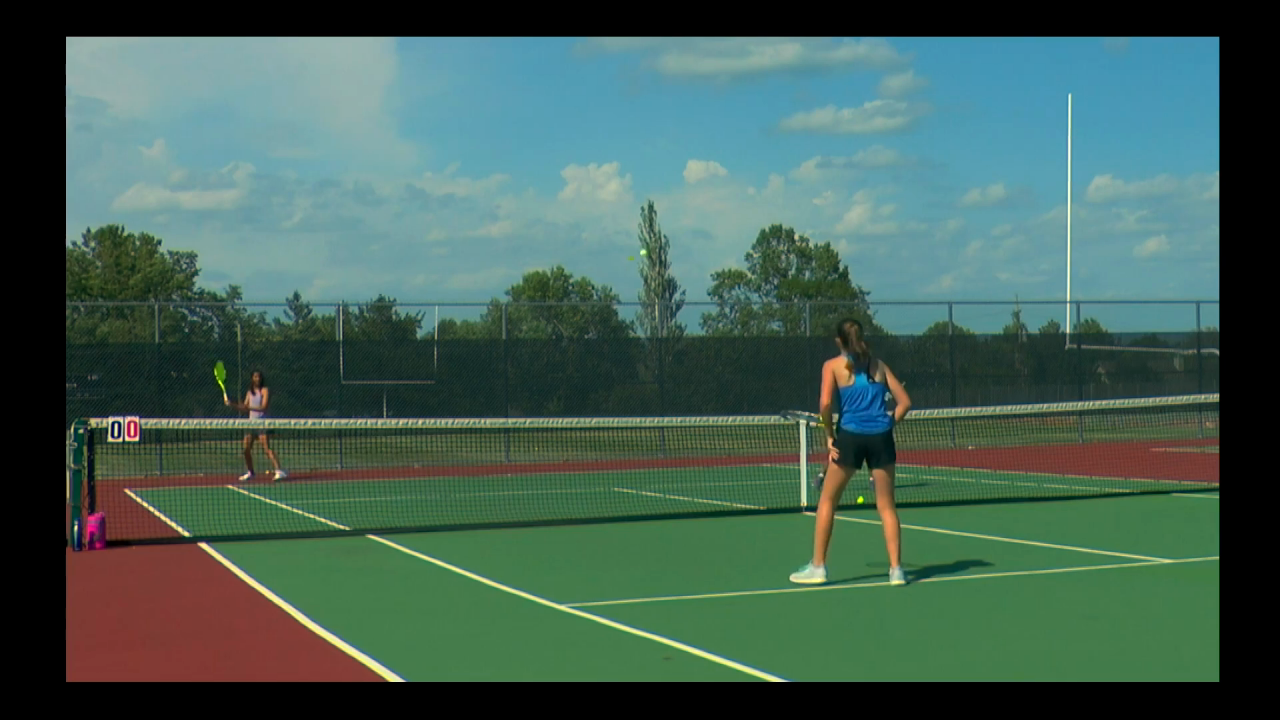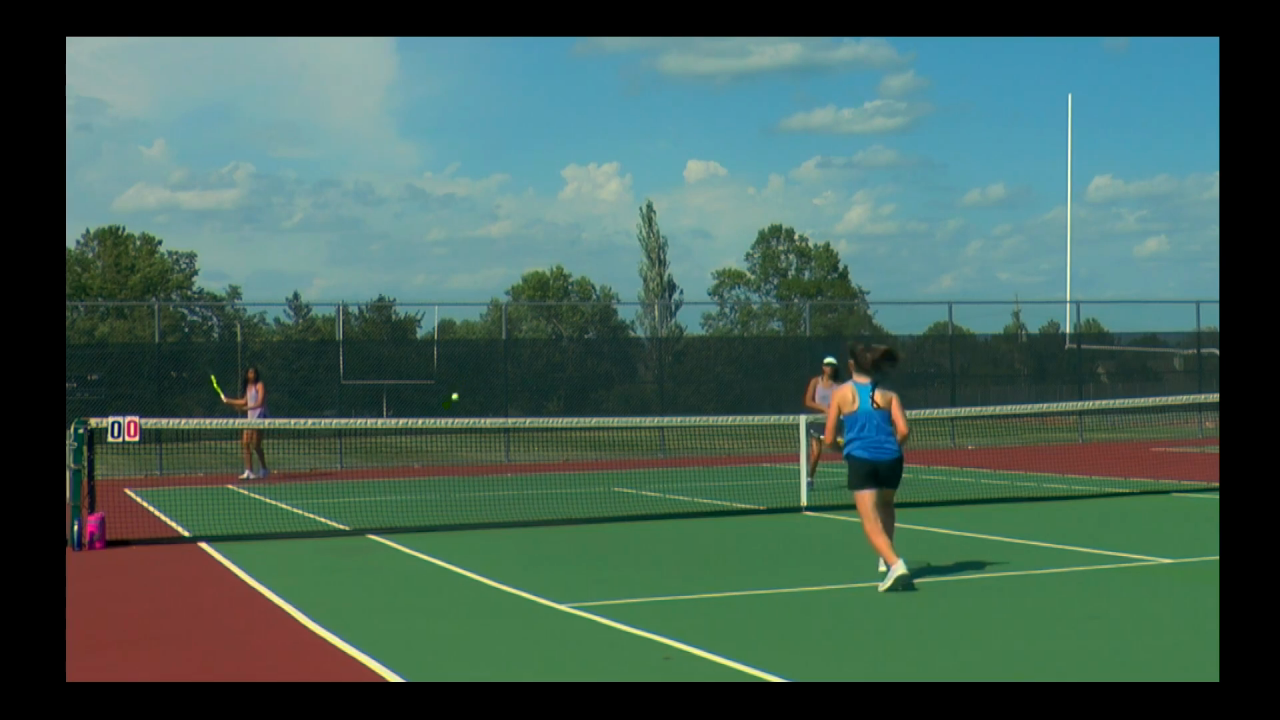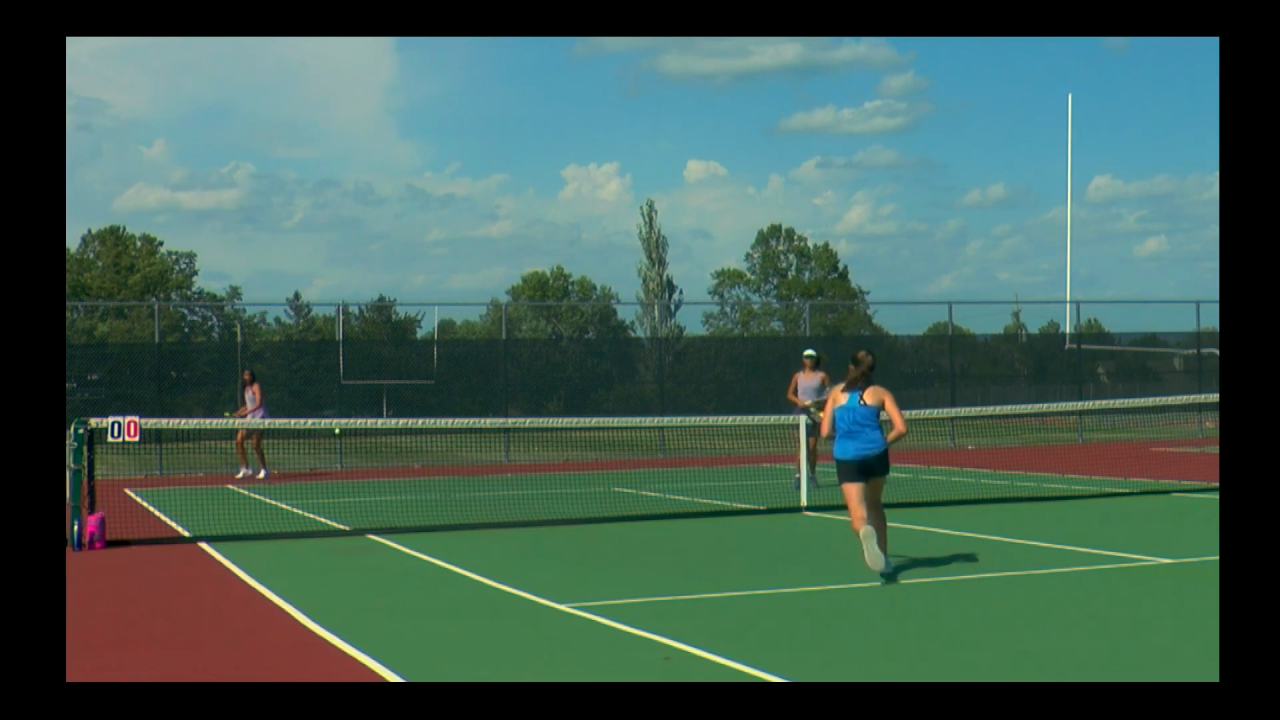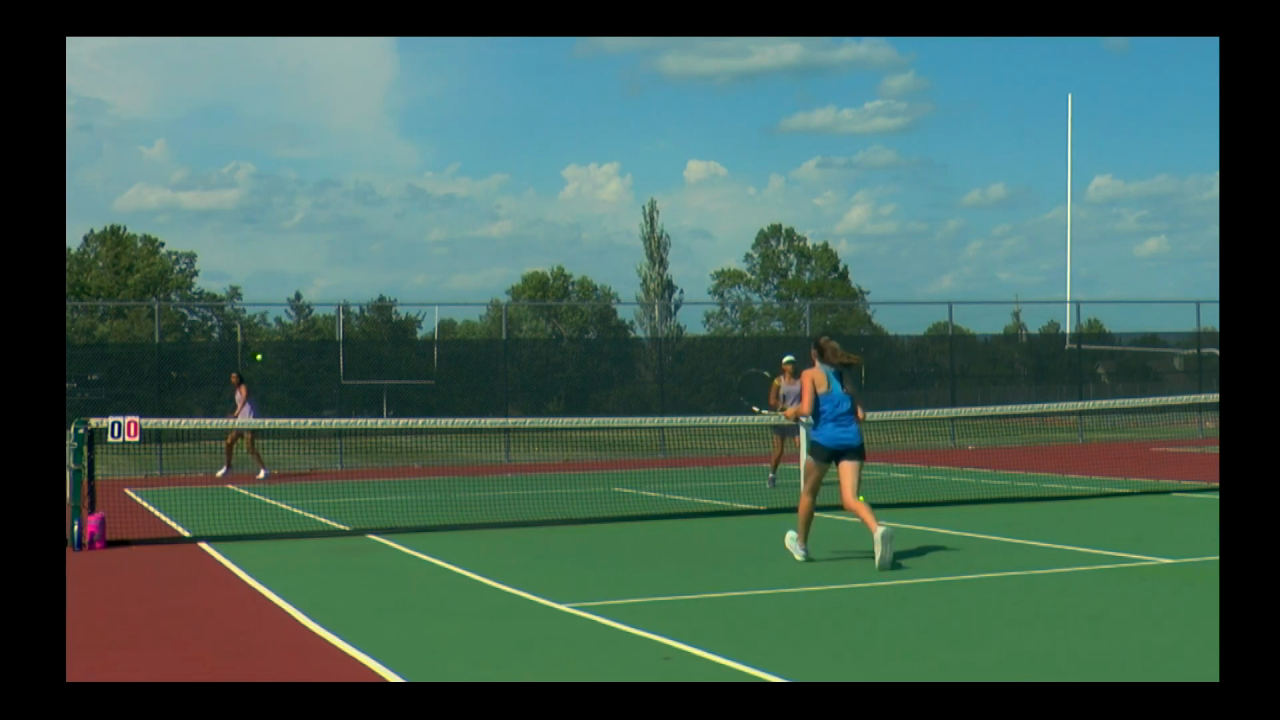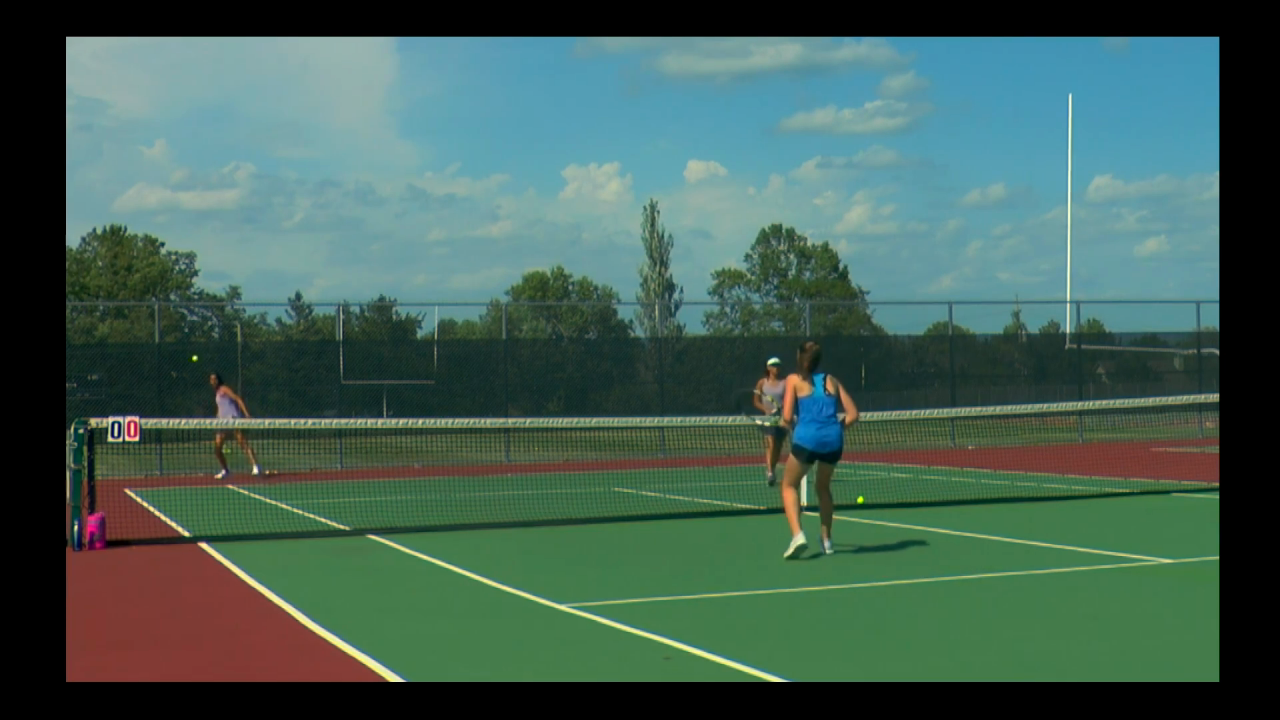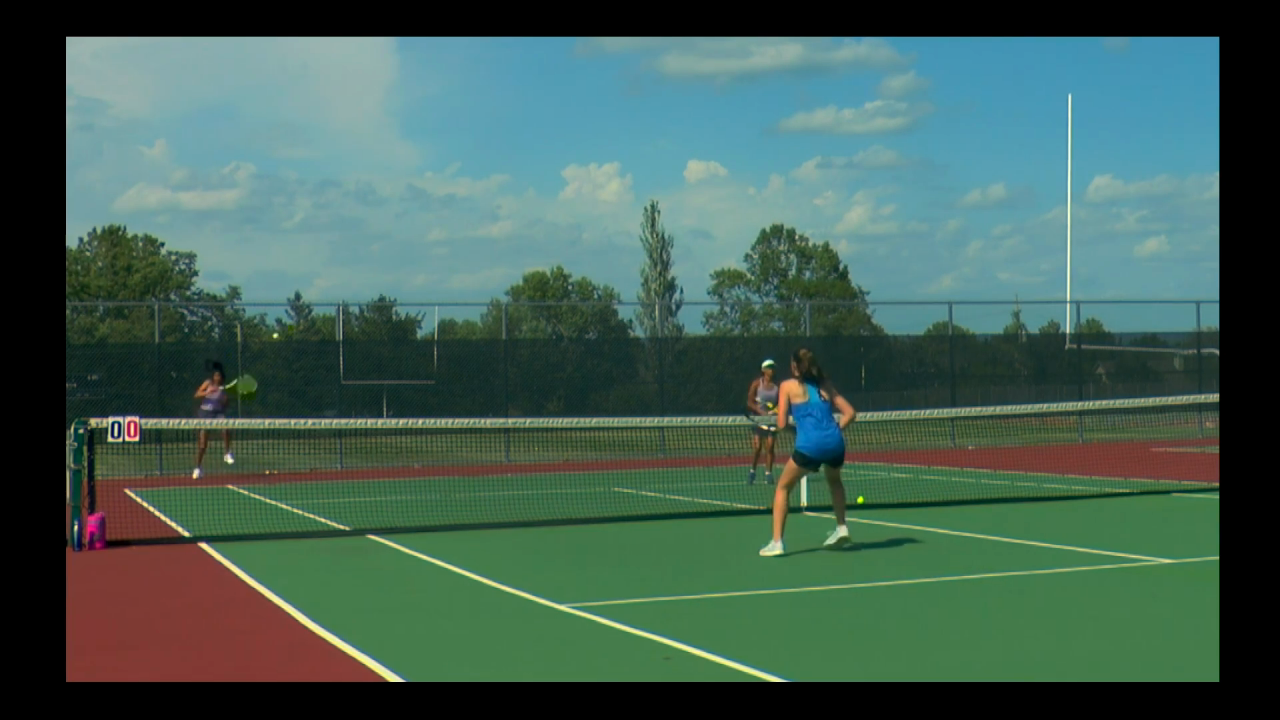
dt=0.3s
person 1, frame 1
left shoulder: (833, 366)
right shoulder: (878, 364)
left elbow: (826, 403)
right elbow: (905, 402)
left wrist: (829, 434)
left hip: (851, 435)
right hip: (881, 436)
left knee: (827, 502)
right knee: (886, 505)
left ankle: (817, 567)
right ankle: (896, 570)
person 1, frame 2
left shoulder: (840, 393)
right shoulder: (887, 394)
left elbow: (829, 439)
right elbow: (904, 431)
left wrist: (844, 446)
left hip: (860, 460)
right hip: (890, 459)
left knee: (873, 527)
right knee: (886, 504)
left ankle: (895, 563)
right ankle: (887, 559)
person 1, frame 3
left shoulder: (836, 392)
right shoulder: (882, 392)
left elbow: (825, 432)
right elbow: (901, 428)
left hip: (846, 456)
right hip: (875, 452)
left knee: (860, 518)
right knee: (875, 505)
left ankle: (866, 532)
right ankle: (883, 560)
person 1, frame 4
left shoulder: (810, 375)
right shoulder: (844, 377)
left elbow: (807, 409)
right elbow: (860, 414)
left wrist: (793, 412)
left hip: (825, 439)
right hip: (852, 439)
left knee: (809, 492)
right knee: (851, 501)
left ankle: (801, 543)
right ankle: (878, 530)
person 1, frame 5
left shoulder: (794, 379)
right shoulder: (832, 381)
left elbow: (788, 416)
right elbow: (853, 415)
left wrist: (792, 425)
left hip: (806, 439)
right hip: (833, 441)
left knee: (789, 487)
right knee: (822, 487)
left ankle: (798, 535)
right ankle: (826, 540)
person 1, frame 6
left shoulder: (788, 386)
right shoulder: (824, 384)
left elbow: (782, 424)
right elbow: (850, 413)
left hip: (809, 446)
right hip: (834, 443)
left knee: (783, 488)
right knee: (834, 480)
left ankle: (776, 542)
right ankle: (841, 527)
